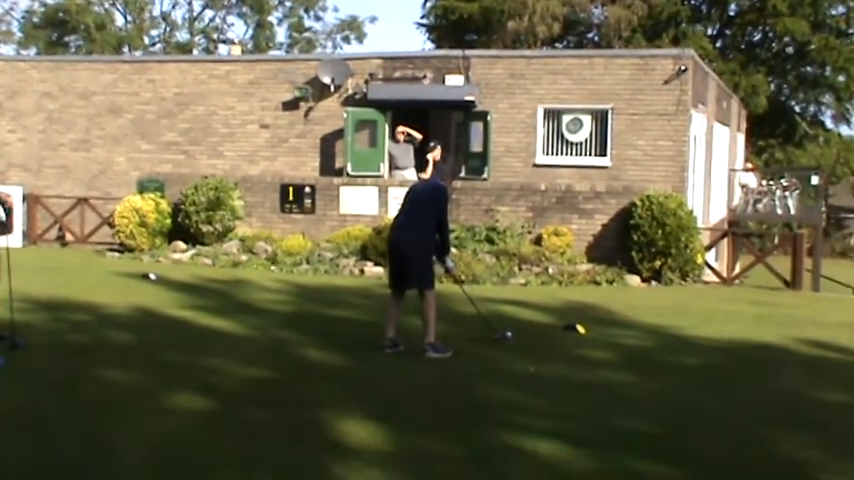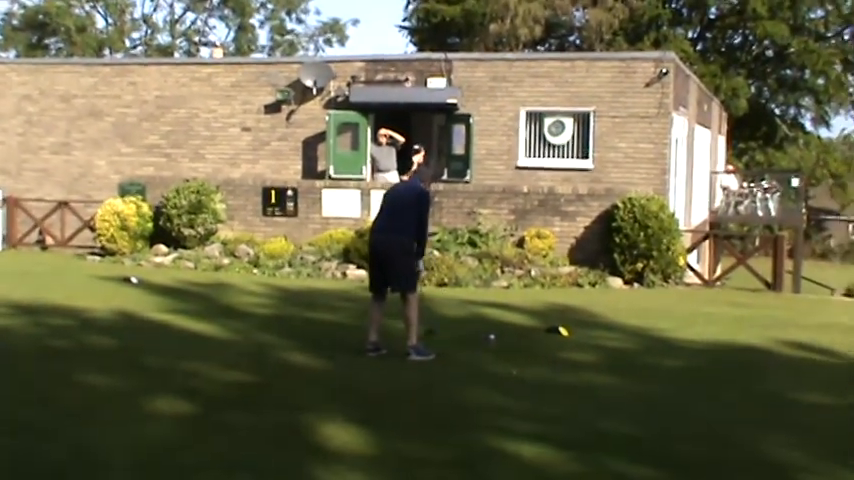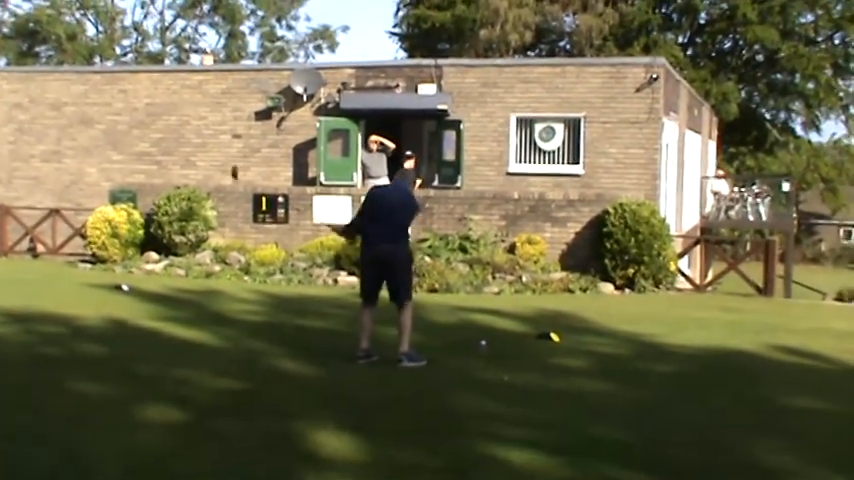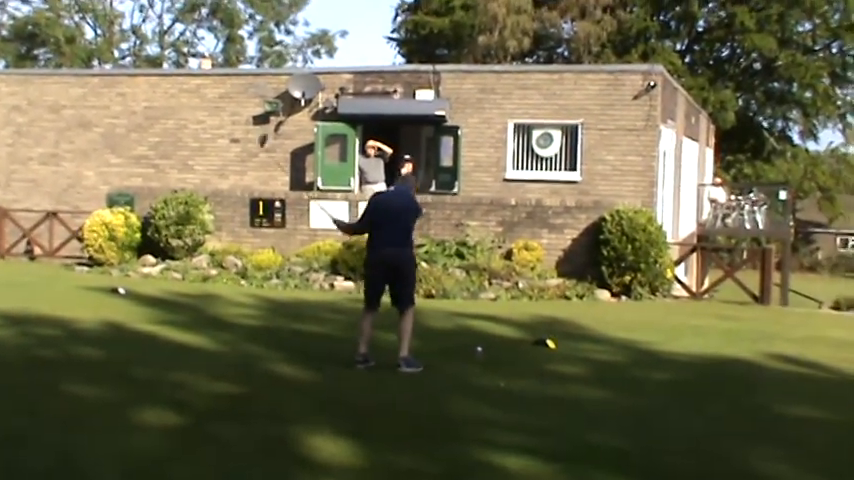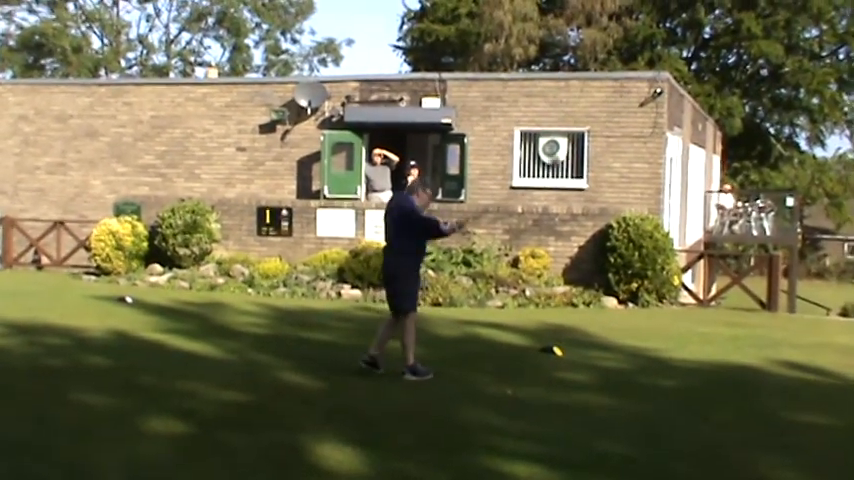
dt=0.3s
person 1, frame 1
left shoulder: (416, 188)
right shoulder: (440, 189)
right elbow: (441, 224)
left wrist: (439, 253)
right wrist: (445, 256)
left hip: (397, 237)
right hip: (416, 242)
left knee: (397, 291)
right knee: (427, 291)
left ankle: (390, 339)
right ankle: (430, 343)
person 1, frame 2
left shoulder: (393, 190)
right shoulder: (422, 195)
right elbow: (422, 228)
left wrist: (414, 255)
right wrist: (419, 258)
left hip: (377, 240)
right hip: (400, 244)
left knee: (378, 294)
right knee: (409, 294)
left ankle: (373, 342)
right ankle: (413, 345)
person 1, frame 3
left shoulder: (376, 192)
right shoulder: (411, 203)
left elbow: (360, 221)
left wrist: (345, 230)
left hip: (372, 251)
right hip: (398, 252)
left knee: (369, 302)
right knee: (405, 303)
left ankle: (364, 349)
right ankle: (405, 351)
person 1, frame 4
left shoulder: (379, 199)
right shoulder: (414, 207)
left elbow: (363, 226)
left wrist: (345, 227)
left hip: (376, 256)
right hip: (401, 257)
left knee: (370, 307)
right knee: (407, 308)
left ankle: (362, 354)
right ankle: (404, 357)
person 1, frame 5
left shoulder: (397, 204)
right shoulder: (404, 205)
left elbow: (424, 232)
right elbow: (425, 226)
left wrist: (445, 228)
right wrist: (445, 229)
left hip: (394, 263)
right hip: (403, 265)
left knee: (398, 314)
right knee: (408, 314)
left ankle: (372, 355)
right ankle: (410, 365)
